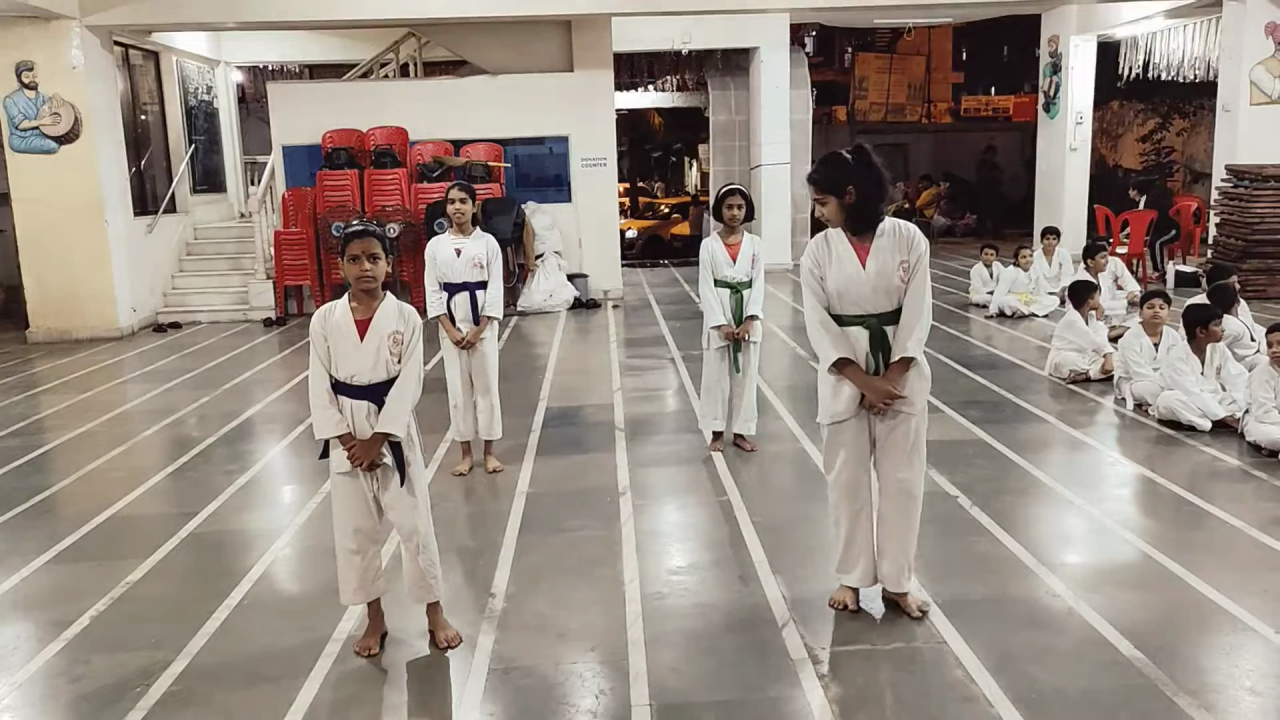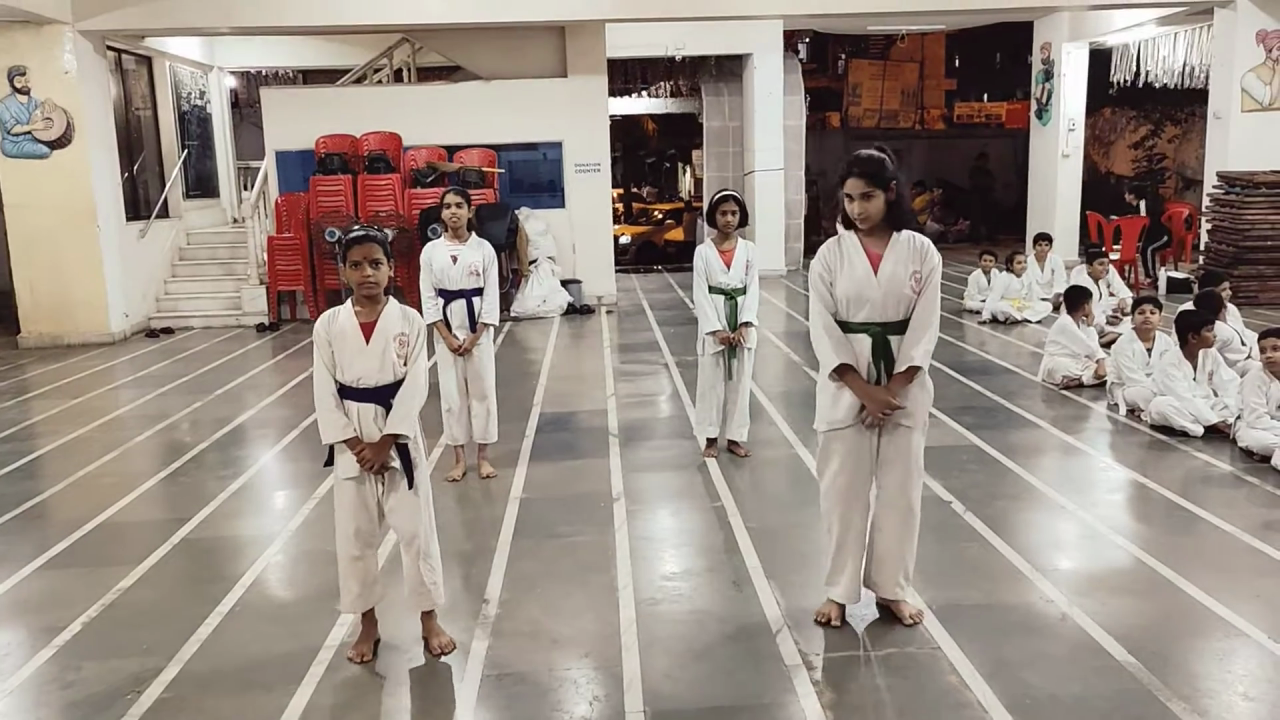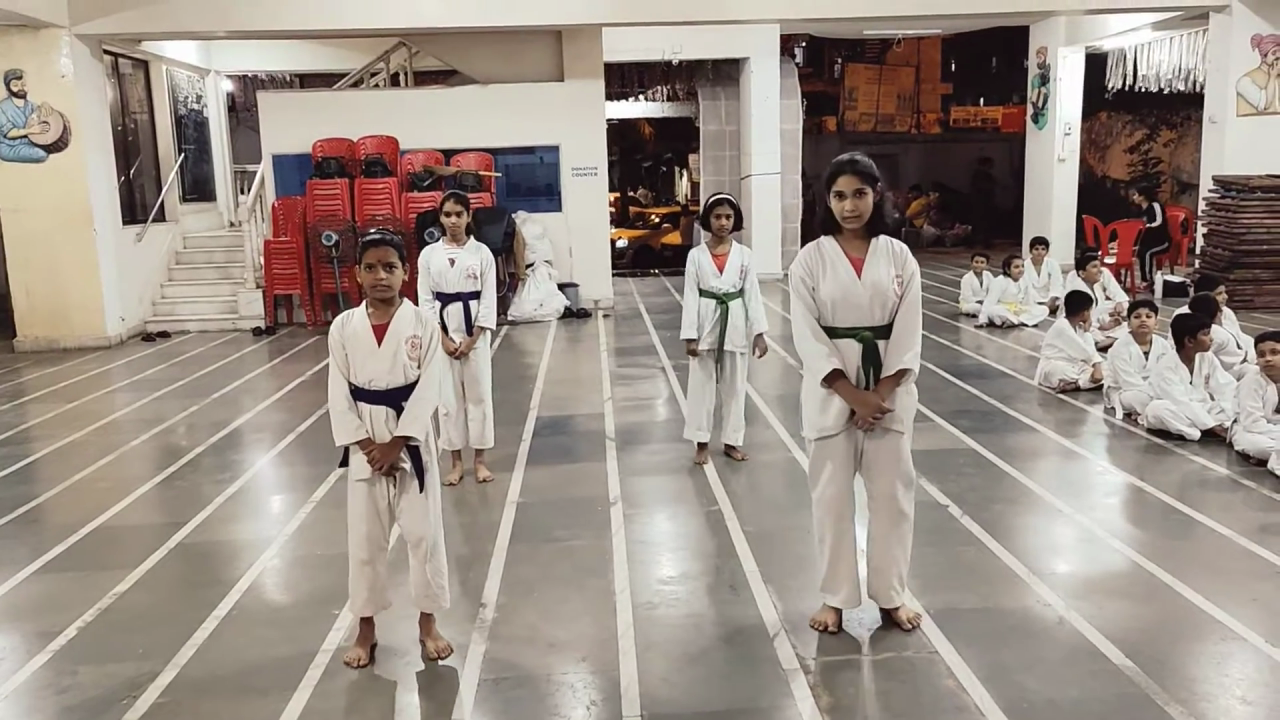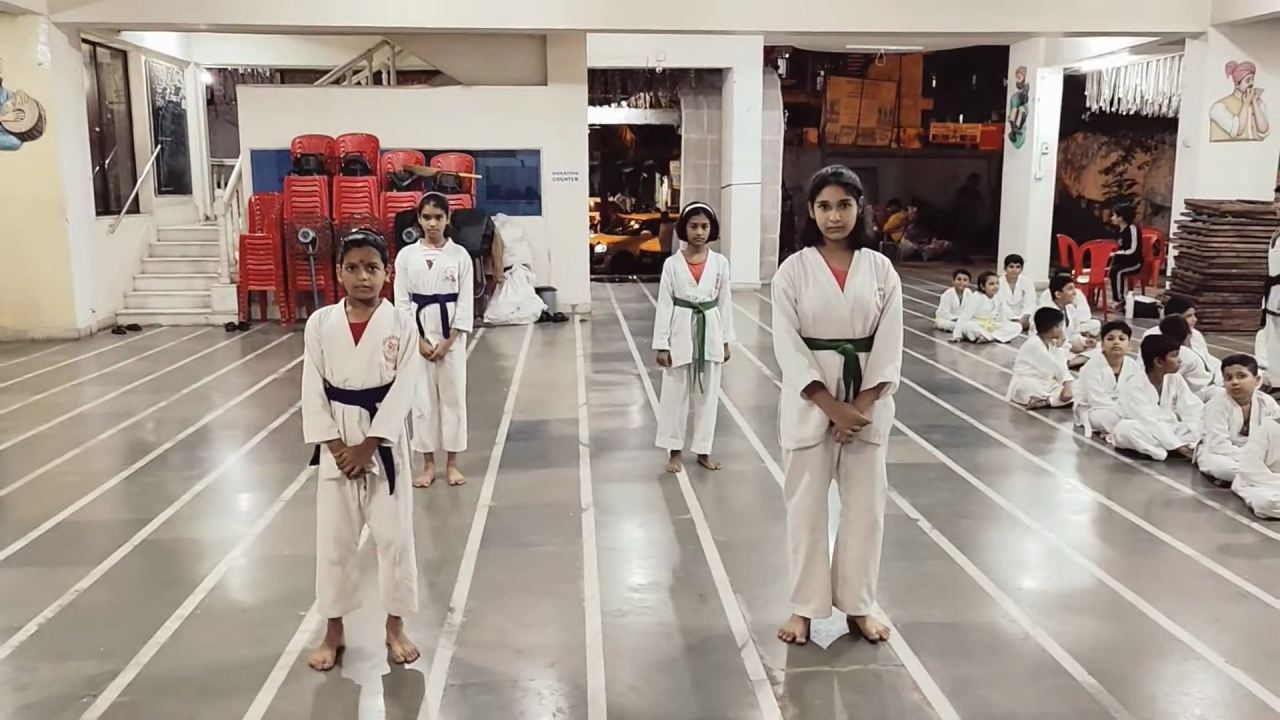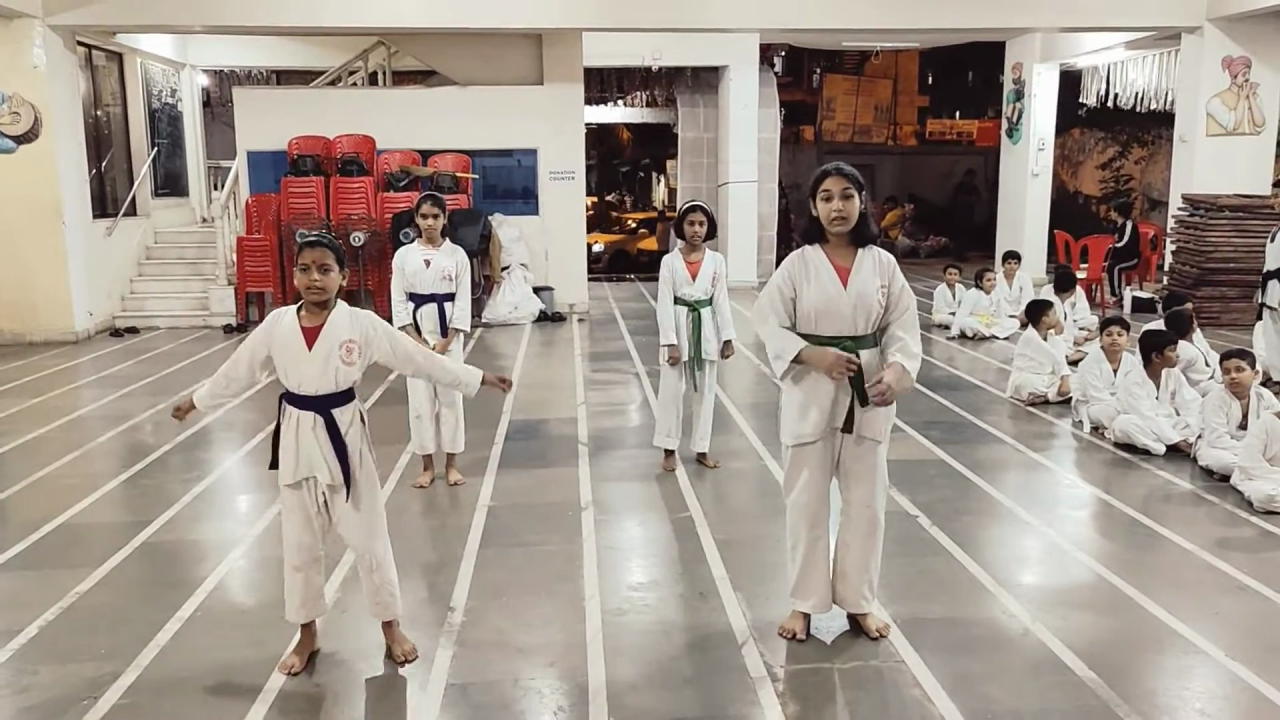
dt=0.5s
person 1, frame 1
left shoulder: (907, 238)
right shoulder: (819, 250)
left elbow: (917, 314)
right elbow: (819, 325)
left wrist: (890, 379)
right wrist: (864, 381)
left hip: (902, 373)
right hip: (844, 376)
left knee: (902, 477)
right knee: (846, 479)
left ankle: (897, 580)
right ankle: (852, 576)
person 1, frame 2
left shoulder: (921, 251)
right shoulder: (831, 254)
left elbow: (924, 327)
right elbow: (823, 329)
left wrist: (892, 390)
right wrist: (865, 390)
left hip: (904, 385)
right hip: (845, 386)
left knee: (900, 489)
right knee: (840, 488)
left ankle: (891, 588)
right ankle: (839, 590)
person 1, frame 3
left shoulder: (898, 255)
right shoulder: (810, 259)
left elbow: (908, 330)
right elbow: (807, 335)
left wrist: (882, 393)
right wrist: (853, 395)
left hip: (889, 389)
right hip: (831, 390)
left knee: (893, 492)
right knee: (831, 495)
left ankle: (890, 594)
right ankle: (835, 595)
person 1, frame 4
left shoulder: (880, 269)
right shoulder: (794, 269)
left elbow: (888, 343)
right elbow: (788, 345)
left wrist: (861, 404)
right wrist: (832, 406)
left hip: (867, 400)
right hip: (810, 400)
left knee: (865, 504)
right knee: (806, 504)
left ankle: (858, 605)
right ankle: (804, 606)
person 1, frame 5
left shoulder: (883, 264)
right shoulder: (797, 264)
left elbow: (903, 329)
right elbow: (768, 324)
left wrist: (895, 374)
right wrist: (815, 355)
left hip: (869, 394)
right hip: (811, 392)
left knee: (866, 500)
right knee: (806, 500)
left ankle: (858, 601)
right ankle: (804, 602)
person 2, frame 1
left shoulder: (405, 317)
right shoulder: (325, 320)
left elbow: (408, 385)
right elbow: (320, 386)
left wrist: (377, 440)
right wrist: (346, 440)
left hip: (393, 435)
right hip: (346, 441)
left knee: (415, 526)
right knee: (354, 534)
left ankle: (434, 611)
right ankle: (375, 618)
person 2, frame 2
left shoulder: (409, 321)
right shoulder: (329, 325)
left elbow: (415, 388)
right elbow: (325, 392)
left wrist: (386, 443)
right wrist: (354, 443)
left hip: (400, 439)
right hip: (351, 443)
left knee: (416, 531)
right knee: (354, 537)
left ankle: (429, 619)
right ankle: (368, 625)
person 2, frame 3
left shoulder: (422, 323)
right shoulder: (343, 327)
left elbow: (428, 390)
right elbow: (339, 394)
left wrist: (396, 443)
right wrist: (366, 445)
left hip: (412, 441)
right hip: (364, 443)
left knee: (424, 533)
right knee: (364, 539)
left ankle: (427, 622)
right ankle: (366, 628)
person 2, frame 4
left shoulder: (400, 324)
right shoulder: (320, 323)
left elbow: (401, 392)
right elbow: (313, 390)
left wrist: (368, 446)
right wrist: (334, 446)
left hip: (384, 441)
right hip: (336, 439)
left knee: (395, 536)
right knee: (334, 538)
left ankle: (394, 626)
right ankle: (333, 630)
person 2, frame 5
left shoulder: (361, 324)
right shoulder: (276, 324)
left elbow: (418, 357)
right elbow: (240, 368)
left wrist: (476, 376)
right wrist: (196, 400)
left hip: (344, 437)
right hip: (297, 442)
left knee: (368, 539)
right knee: (299, 546)
left ankle: (390, 626)
right ankle: (307, 635)
person 3, frame 1
left shoulder: (487, 242)
right shoulder: (435, 246)
left elbow: (495, 289)
right elbow: (432, 292)
left wrist: (478, 330)
right wrist: (451, 331)
left hip: (482, 323)
right hip: (450, 326)
left knee: (486, 386)
right knee: (458, 388)
left ankle: (488, 450)
right ankle: (466, 453)
person 3, frame 2
left shoulder: (483, 248)
right shoulder: (431, 251)
left elbow: (491, 295)
right elbow: (428, 297)
left wrist: (475, 336)
right wrist: (448, 337)
left hip: (479, 329)
right hip: (446, 332)
left knee: (483, 390)
right knee: (452, 393)
left ankle: (483, 455)
right ankle: (460, 458)
person 3, frame 3
left shoulder: (481, 252)
right shoulder: (429, 255)
left elbow: (488, 300)
right elbow: (426, 301)
left wrist: (471, 340)
right wrist: (444, 340)
left hip: (475, 333)
right hip: (442, 335)
left knee: (479, 394)
right knee: (449, 397)
left ankle: (479, 460)
right ankle: (456, 462)
person 3, frame 4
left shoulder: (460, 255)
right shoulder: (407, 255)
left elbow: (465, 302)
right elbow: (402, 302)
left wrist: (447, 342)
right wrist: (420, 342)
left hip: (451, 336)
right hip: (417, 337)
left knee: (453, 397)
right knee: (423, 399)
left ankle: (452, 462)
right ankle: (428, 463)
person 3, frame 5
left shoulder: (456, 254)
right shoulder: (403, 255)
left elbow: (463, 301)
right elbow: (398, 301)
left wrist: (447, 341)
right wrist: (416, 341)
left hip: (448, 334)
right hip: (415, 335)
left knee: (451, 398)
right knee: (420, 399)
left ankle: (451, 464)
right ankle: (427, 465)
person 4, frame 1
left shoulder: (754, 243)
right shoulder: (709, 245)
left elbow: (758, 283)
right elbow: (706, 287)
left wrist: (750, 319)
right wrist: (721, 324)
left hip: (747, 317)
right hip: (718, 318)
left knee: (746, 376)
right knee: (716, 375)
left ankle: (740, 431)
right ankle: (717, 432)
person 4, frame 2
left shoulder: (748, 249)
right shoulder: (703, 251)
left elbow: (752, 289)
right elbow: (700, 294)
left wrist: (744, 325)
right wrist: (716, 329)
left hip: (742, 325)
right hip: (713, 325)
left knee: (740, 383)
right knee: (711, 382)
left ankle: (734, 437)
right ankle: (711, 438)
person 4, frame 3
left shoulder: (744, 254)
right shoulder: (696, 255)
left elbow: (752, 294)
right elbow: (690, 296)
left wrist: (759, 332)
right wrist: (690, 336)
left hip: (736, 327)
right hip: (705, 327)
left knee: (735, 386)
right knee: (701, 385)
left ankle: (731, 441)
right ankle: (702, 443)
person 4, frame 4
left shoulder: (720, 263)
right shoulder: (672, 264)
left elbow: (724, 303)
right elbow: (664, 305)
left wrist: (726, 341)
right wrist: (661, 344)
left hip: (709, 334)
right hip: (681, 334)
left knee: (707, 395)
right knee: (675, 394)
left ankle: (703, 451)
right ankle: (675, 450)
person 4, frame 5
left shoulder: (716, 261)
right shoulder: (670, 261)
left elbow: (721, 300)
right elbow: (665, 302)
left wrist: (727, 337)
right wrist: (670, 342)
left hip: (706, 331)
right hip: (678, 330)
left knee: (705, 392)
right knee: (671, 392)
left ankle: (701, 449)
right ankle: (669, 449)
